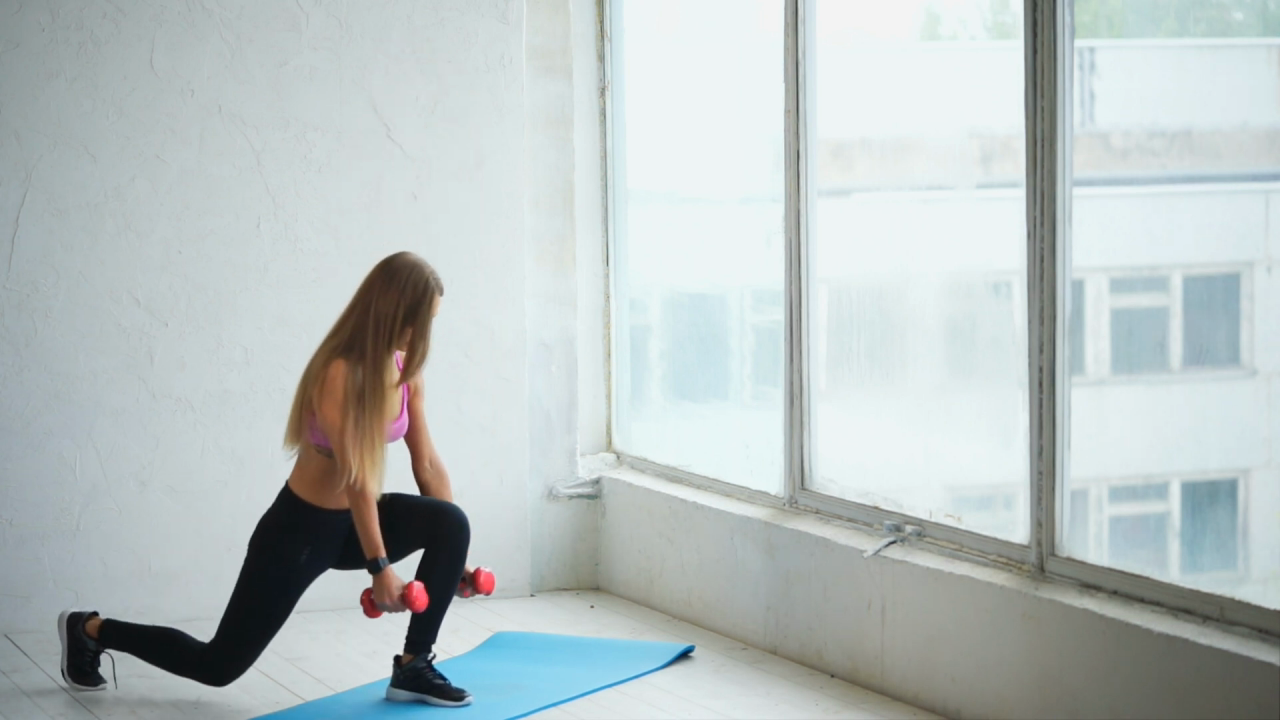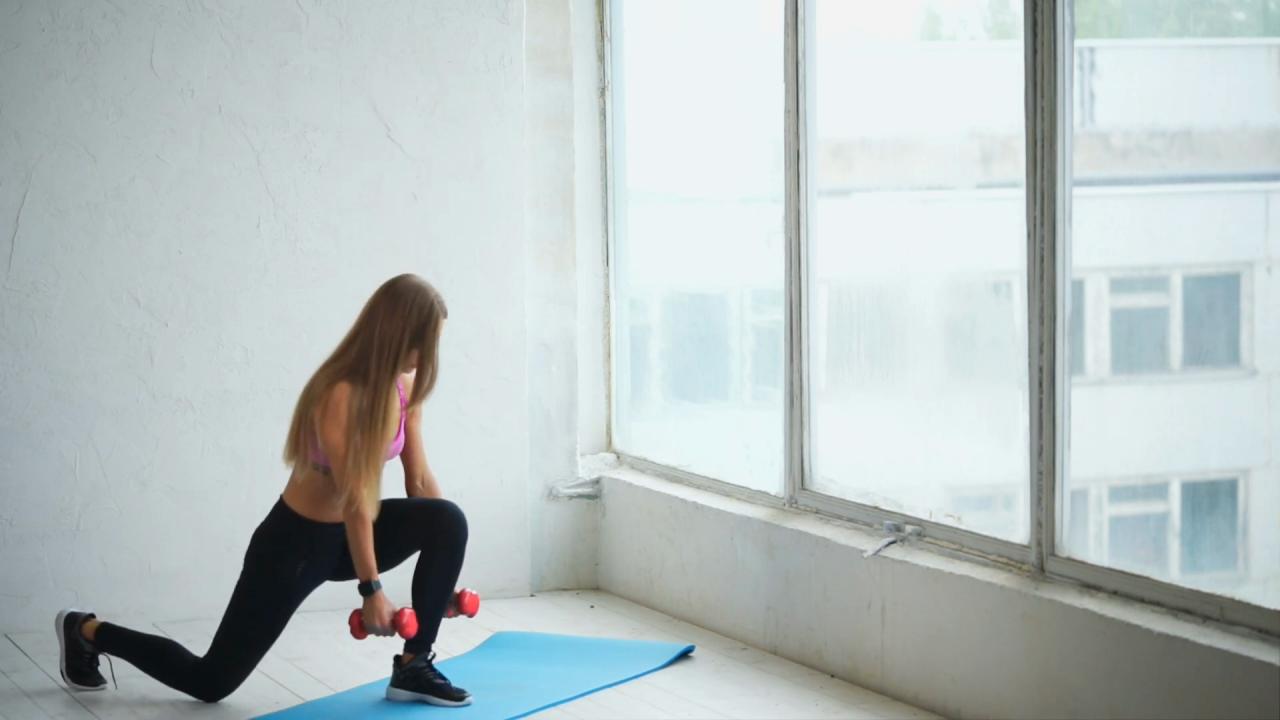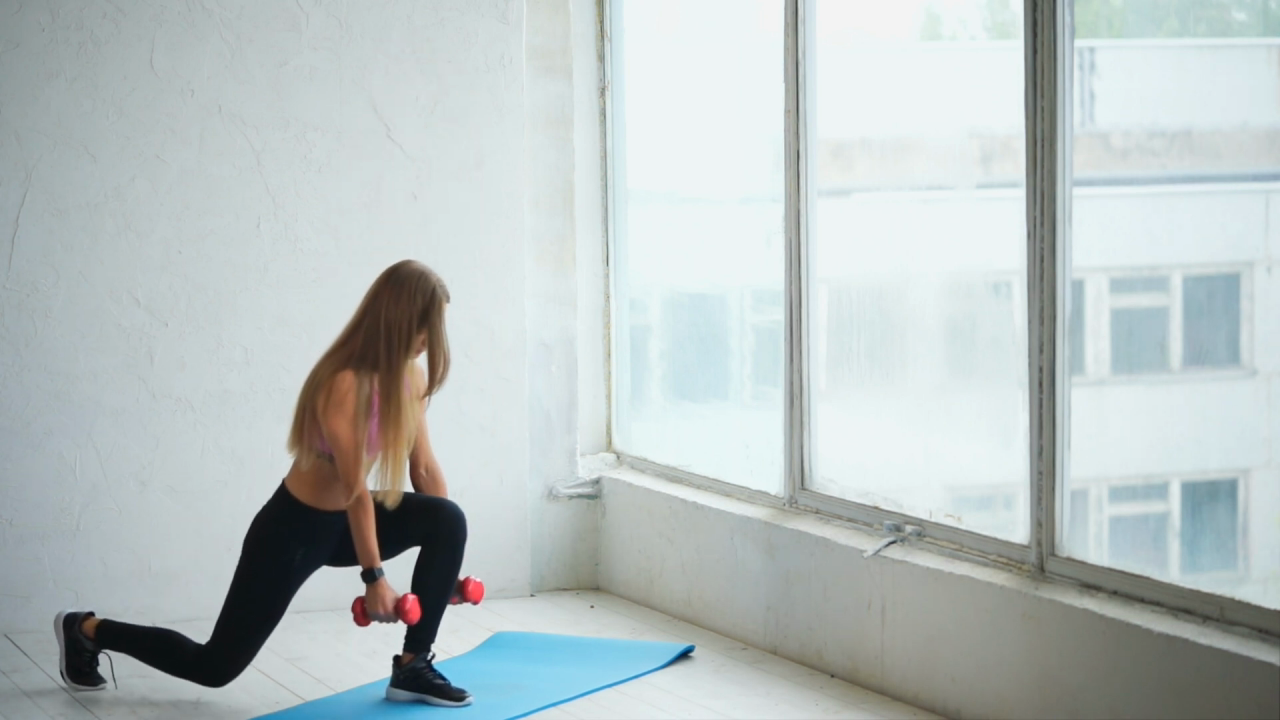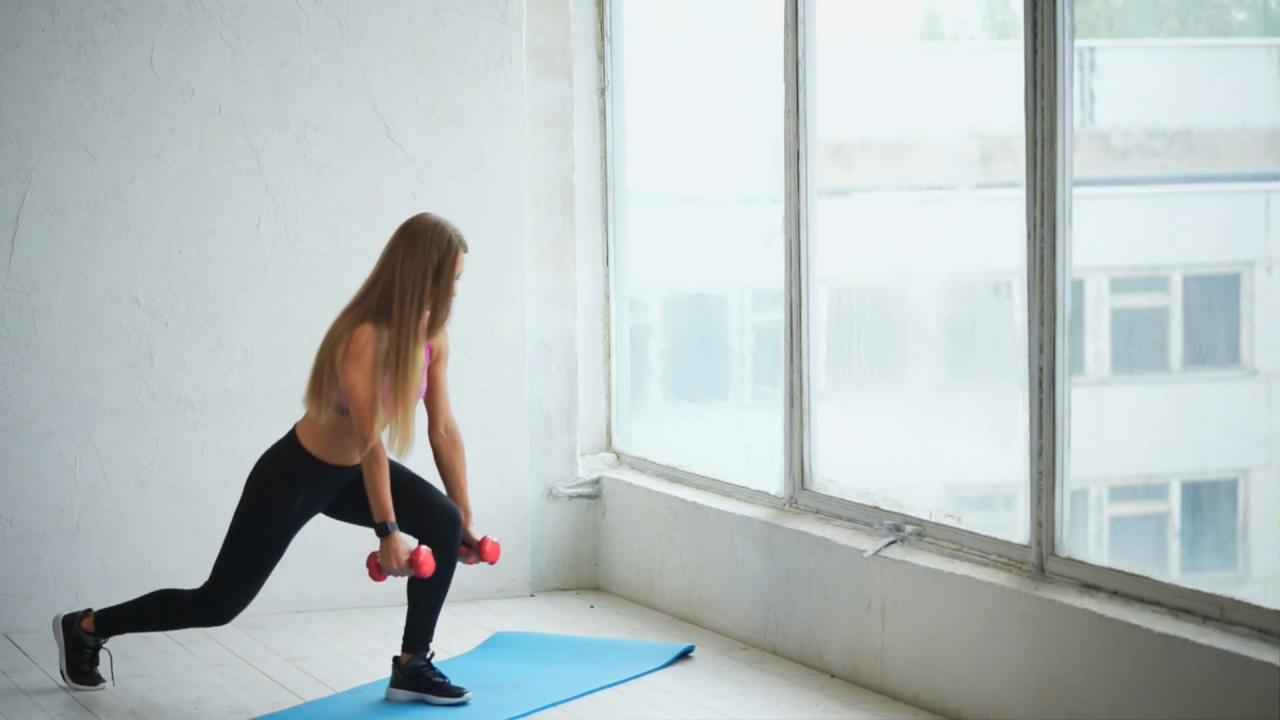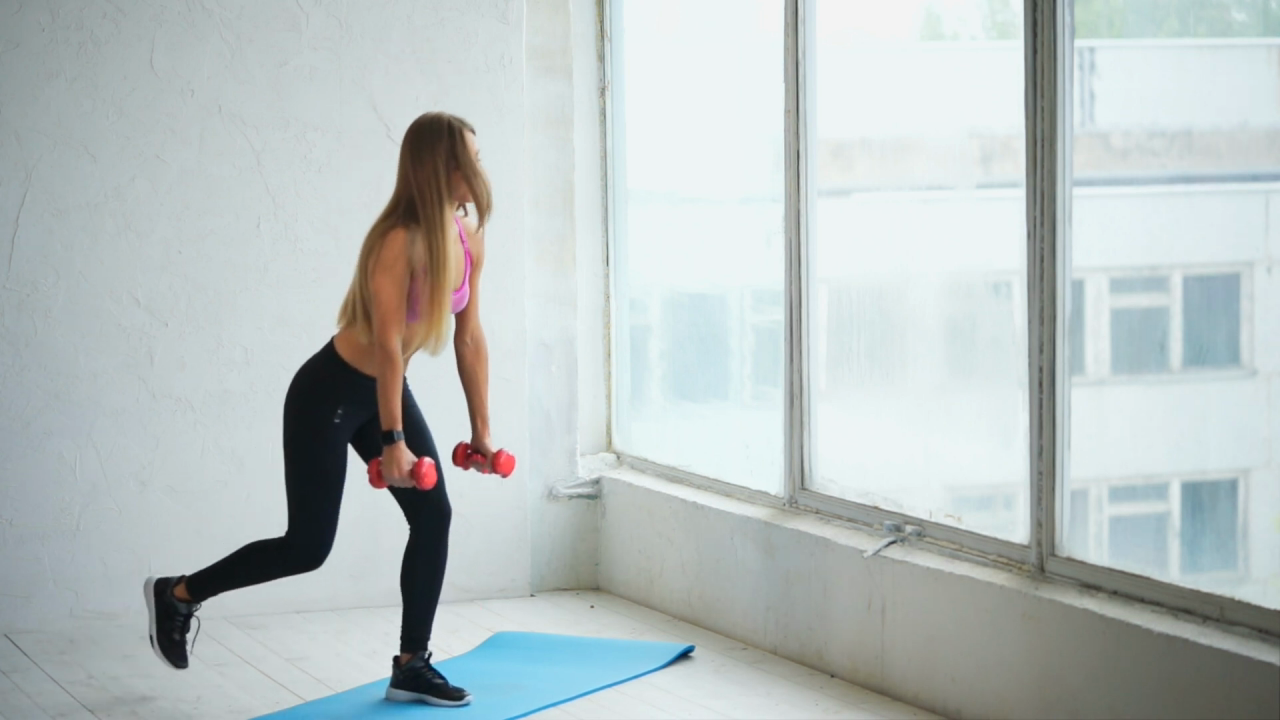
dt=0.5s
person 1, frame 1
left shoulder: (405, 370)
right shoulder: (338, 373)
left elbow: (427, 464)
right elbow: (355, 479)
left wrist: (457, 557)
right wrist: (379, 567)
left hip: (348, 520)
right hip: (298, 527)
left knee: (450, 526)
right knee: (219, 666)
left ankle: (413, 668)
right ankle: (88, 630)
person 1, frame 2
left shoulder: (405, 388)
right shoulder: (340, 395)
left elbow: (420, 480)
right elbow: (353, 499)
left wrist: (446, 573)
right wrist: (371, 590)
left hip: (344, 533)
right hip: (294, 542)
left knee: (448, 519)
right knee: (212, 682)
left ankle: (413, 667)
right ankle: (87, 632)
person 1, frame 3
left shoulder: (410, 376)
right shoulder: (344, 384)
left elbow: (424, 468)
right elbow: (355, 487)
left wrist: (448, 565)
right wrist: (374, 576)
left hip: (342, 521)
right hip: (292, 528)
left knee: (448, 520)
right knee: (216, 666)
left ankle: (412, 667)
right ankle: (87, 630)
person 1, frame 4
left shoulder: (432, 334)
right shoulder: (364, 337)
left elbow: (444, 429)
right elbow: (371, 442)
left wrist: (466, 520)
right wrist: (387, 532)
left hip: (346, 472)
right hip: (293, 474)
left knee: (440, 526)
right knee: (220, 602)
left ankle: (411, 667)
right ankle: (83, 628)
person 1, frame 5
left shoulder: (471, 239)
right shoulder: (397, 241)
left elbow: (471, 339)
right elbow: (387, 347)
left wrist: (480, 430)
right wrist: (391, 441)
left hip: (384, 390)
right hip: (327, 392)
left knee: (433, 514)
right knee: (308, 545)
left ankle: (410, 668)
right ankle: (177, 595)
